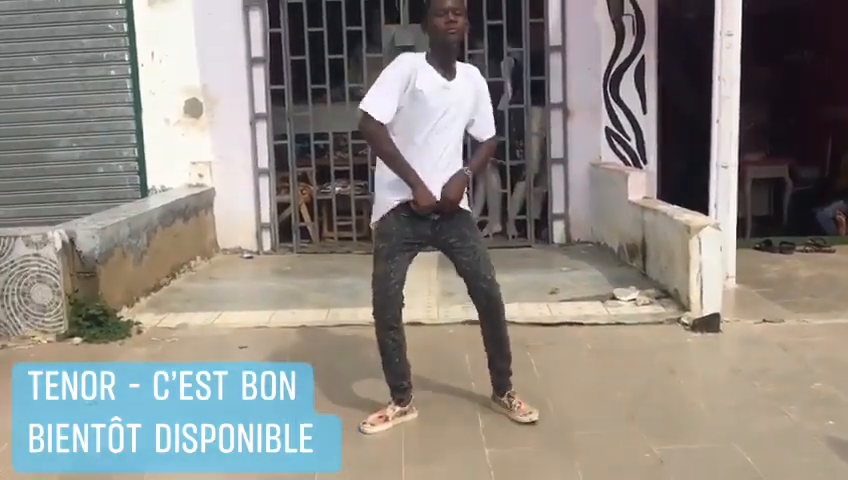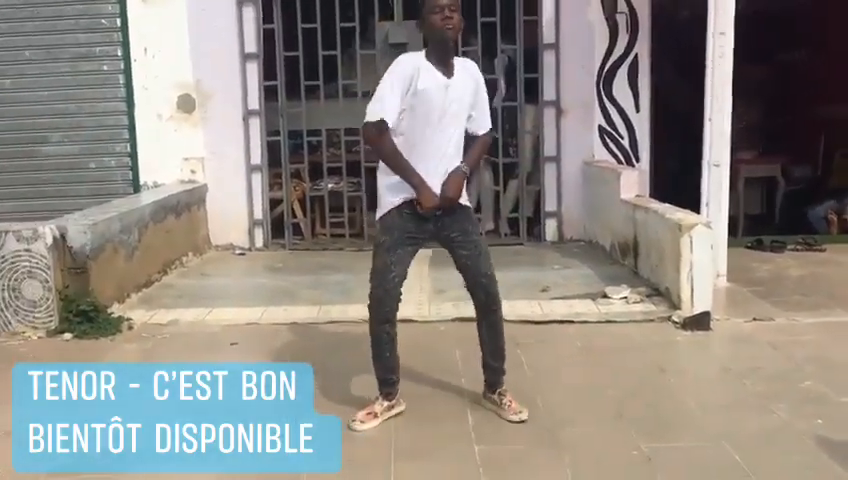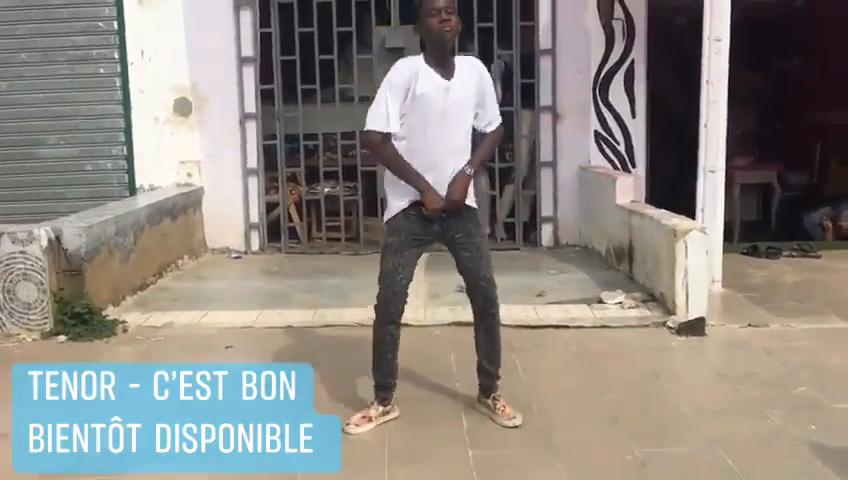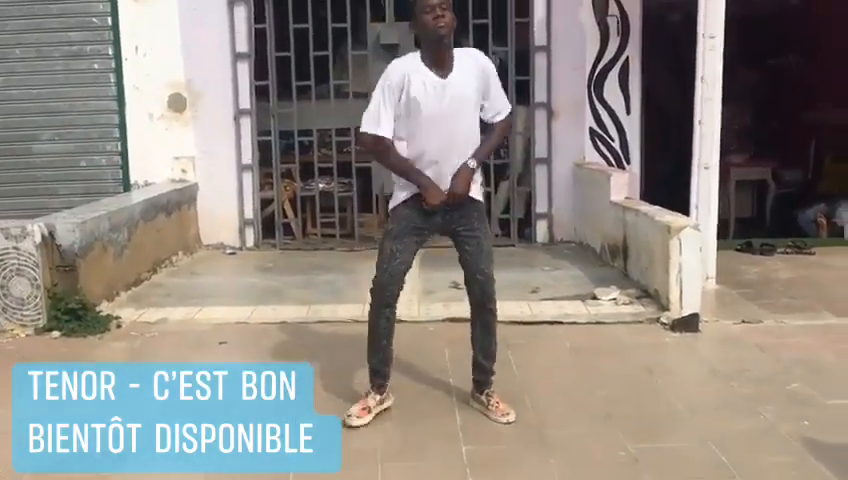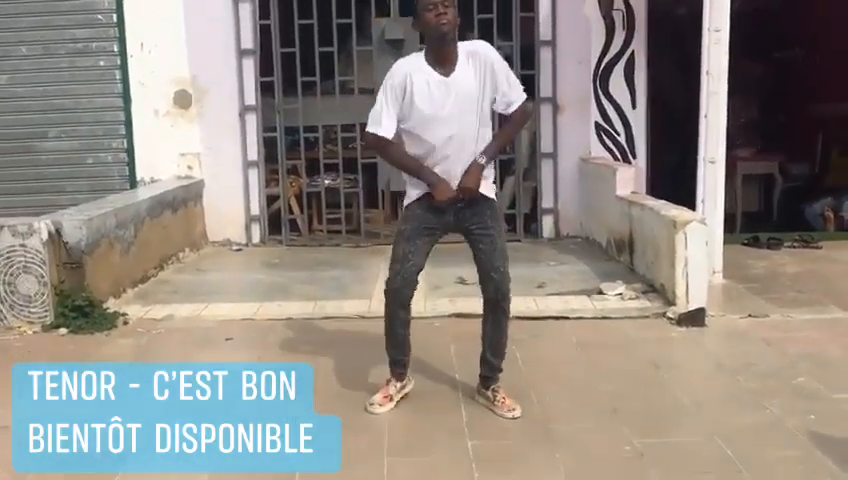
dt=0.1s
person 1, frame 1
left shoulder: (473, 79)
right shoulder: (406, 66)
left elbow: (488, 141)
right elbow: (369, 124)
left wrist: (462, 177)
right wrist: (414, 183)
left hip: (452, 208)
right hip: (401, 207)
left knee: (489, 297)
right knee: (385, 304)
left ankle: (503, 390)
right ankle: (401, 399)
person 1, frame 2
left shoulder: (471, 74)
right shoulder: (407, 67)
left elbow: (482, 135)
right elbow: (374, 130)
left wrist: (459, 174)
right wrist: (420, 185)
left hip: (454, 203)
right hip: (404, 204)
left knee: (487, 292)
right knee: (382, 299)
left ankle: (494, 387)
right ankle: (388, 395)
person 1, frame 3
left shoulder: (475, 71)
right shoulder: (406, 72)
left elbow: (493, 131)
right elbow: (373, 139)
left wrist: (466, 173)
right wrist: (424, 188)
left hip: (459, 204)
right hip: (409, 207)
left knee: (486, 296)
right knee: (389, 301)
left ankle: (489, 392)
right ankle: (383, 400)
person 1, frame 4
left shoulder: (476, 62)
right shoulder: (400, 72)
left elbow: (502, 121)
right elbow: (372, 137)
left wrist: (470, 166)
right wrist: (422, 182)
left hip: (465, 198)
right hip: (413, 199)
left knee: (484, 291)
right knee: (384, 287)
left ankle: (482, 388)
right ankle: (378, 389)
person 1, frame 5
left shoulder: (483, 56)
right shoulder: (405, 71)
left elbow: (520, 111)
right elbow: (376, 137)
left wrist: (481, 162)
right wrist: (431, 179)
left hip: (478, 195)
right hip: (425, 197)
left knee: (498, 289)
right knee: (398, 287)
left ankle: (489, 384)
right ankle: (399, 376)
